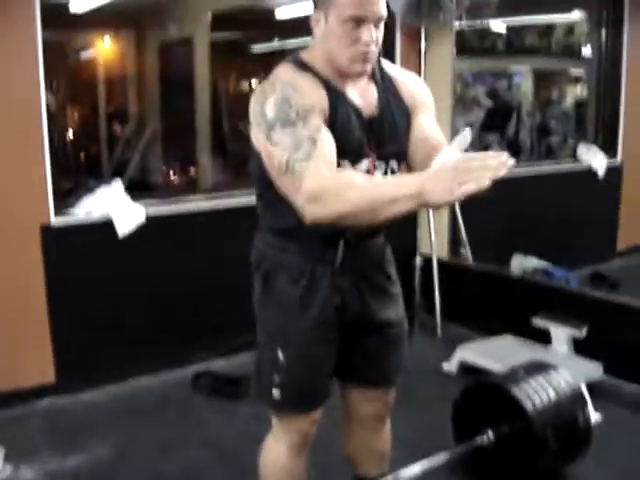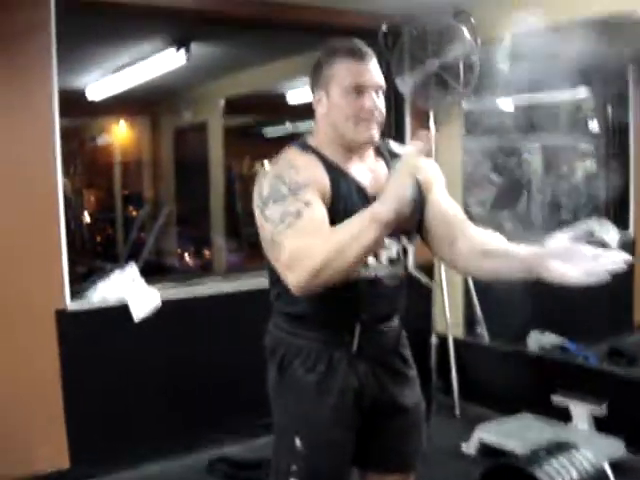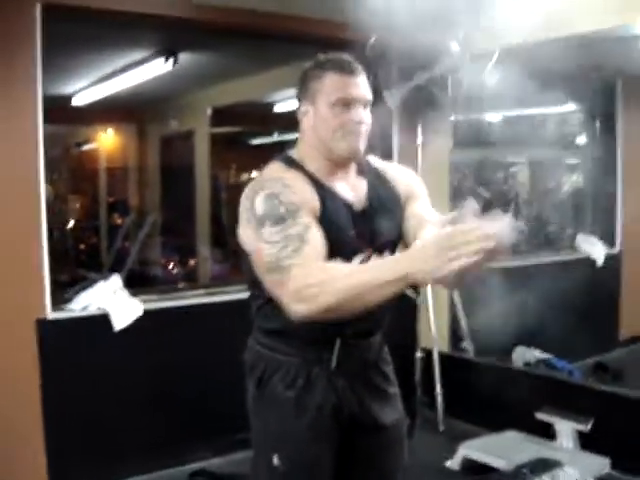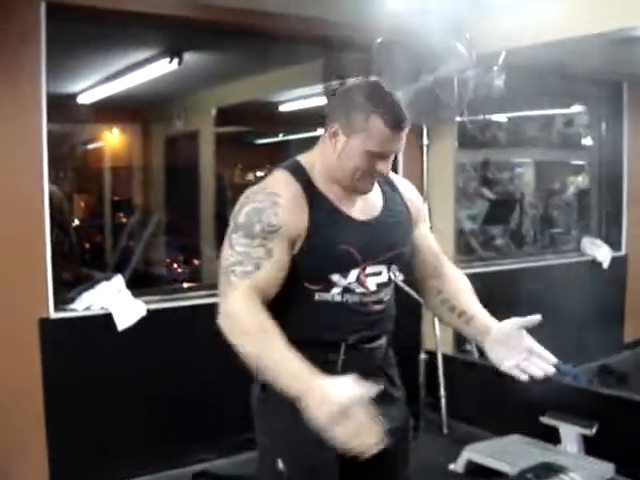
dt=0.7s
person 1, frame 1
left shoulder: (404, 86)
right shoulder: (287, 92)
left elbow: (439, 160)
right elbow: (318, 197)
left wrist: (461, 177)
right wrist: (427, 185)
left hip: (371, 262)
right hip: (299, 271)
left knee: (374, 403)
right knee: (297, 420)
person 1, frame 2
left shoulder: (415, 167)
right shoulder: (293, 174)
left elbow: (463, 243)
right elbow: (303, 273)
left wrist: (539, 260)
right wrist: (385, 210)
left hip: (387, 345)
right hip: (313, 357)
person 1, frame 3
left shoulder: (396, 181)
right shoulder: (275, 195)
left elbow: (429, 258)
right elbow: (308, 296)
left wrist: (463, 251)
right wrist: (415, 264)
left hip: (368, 365)
right hip: (295, 372)
person 1, frame 4
left shoulder: (401, 195)
right shoulder: (274, 203)
left elbow: (437, 275)
right elbow: (237, 311)
left wrist: (487, 331)
right wrist: (311, 391)
left hip: (374, 377)
right hip: (297, 384)
